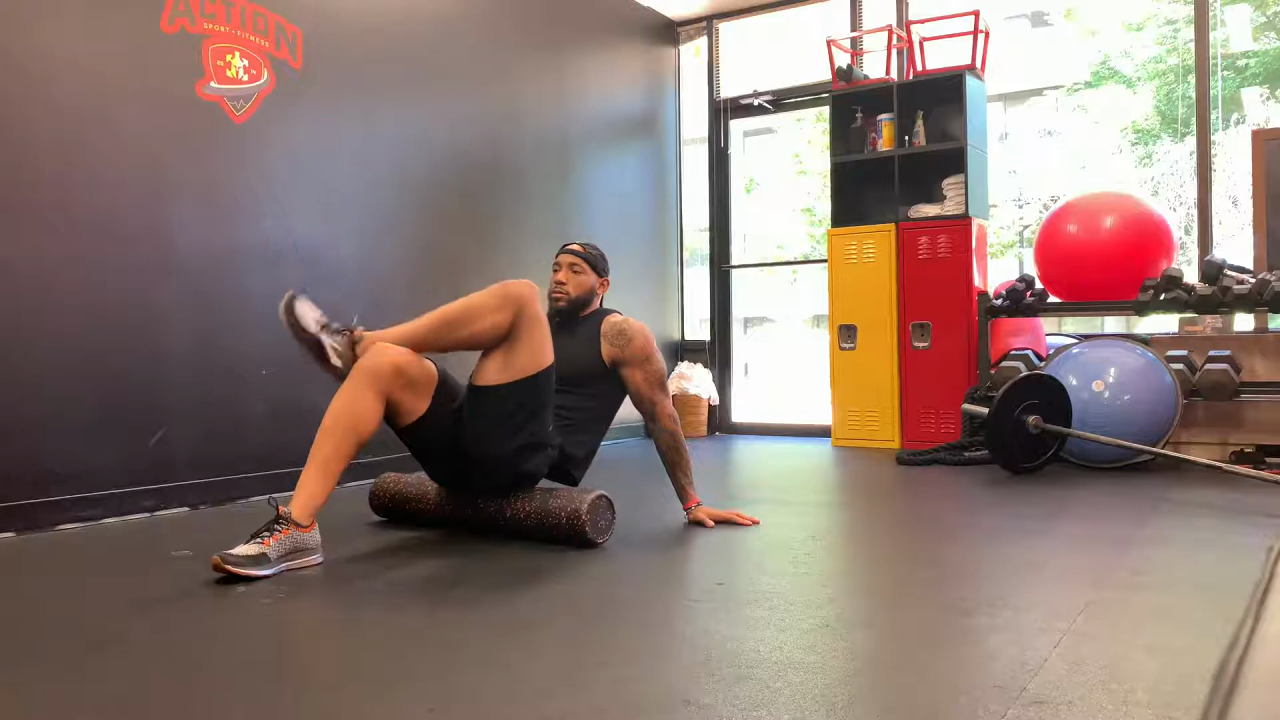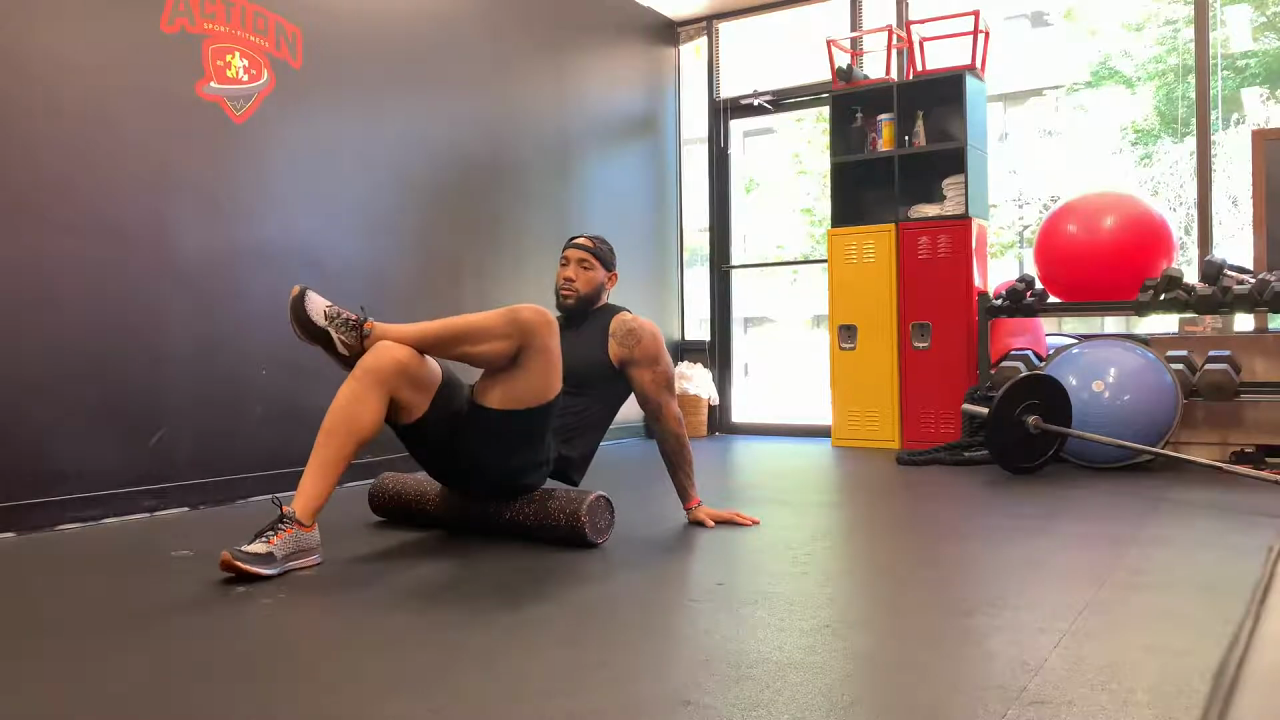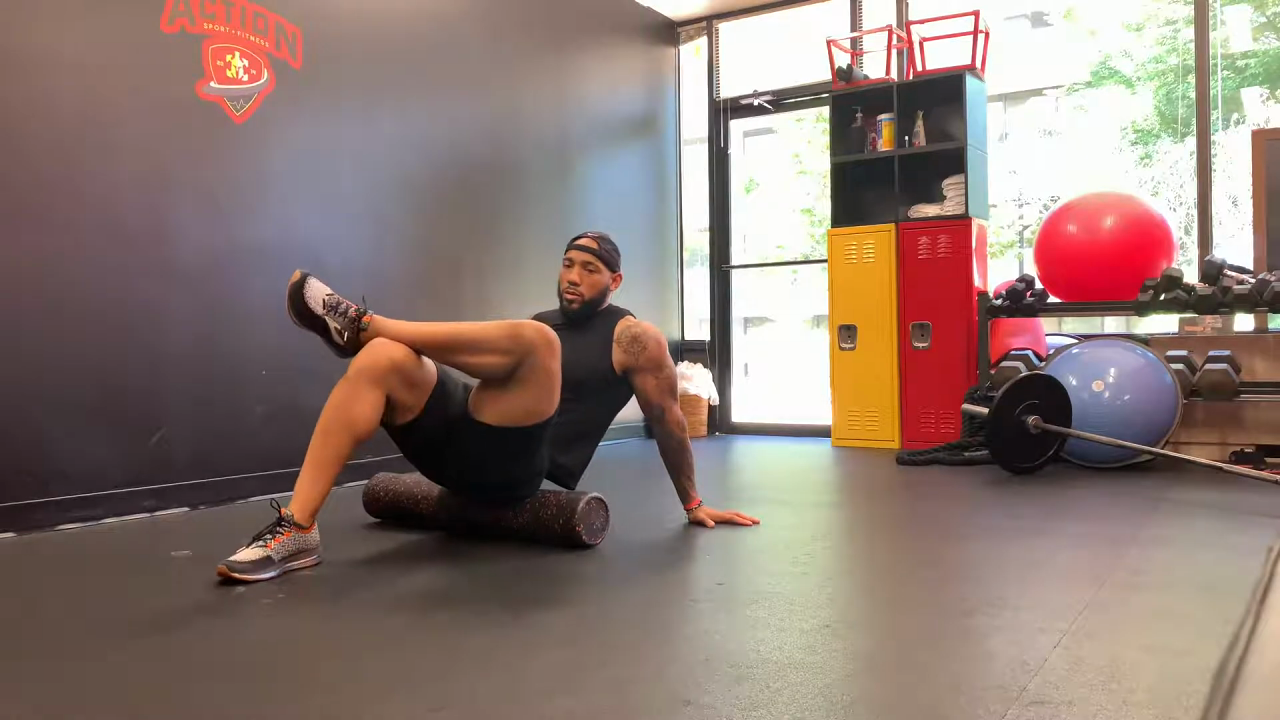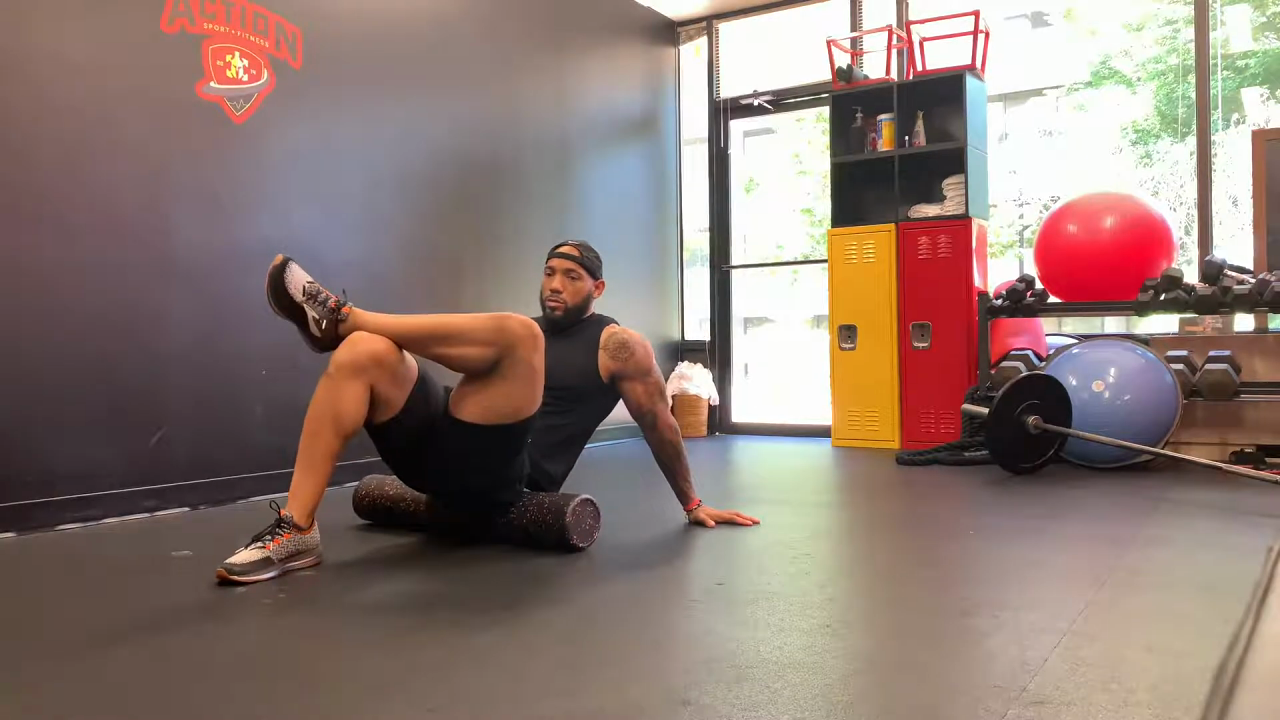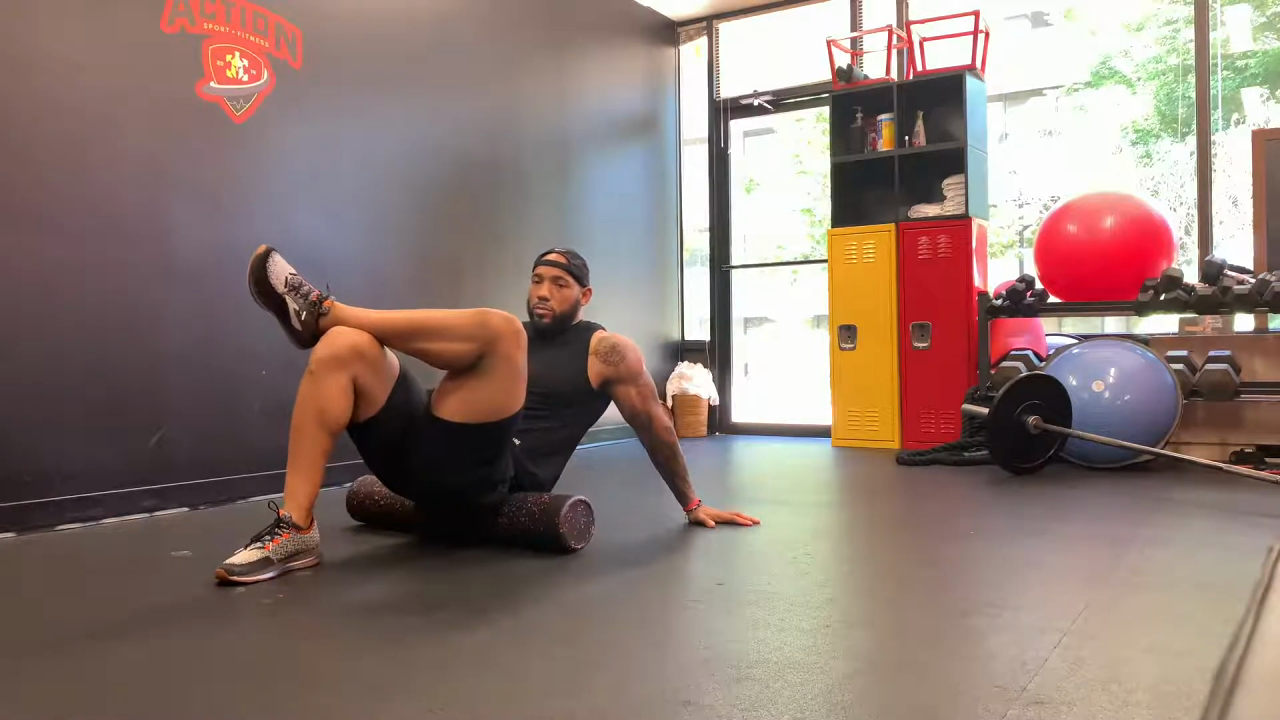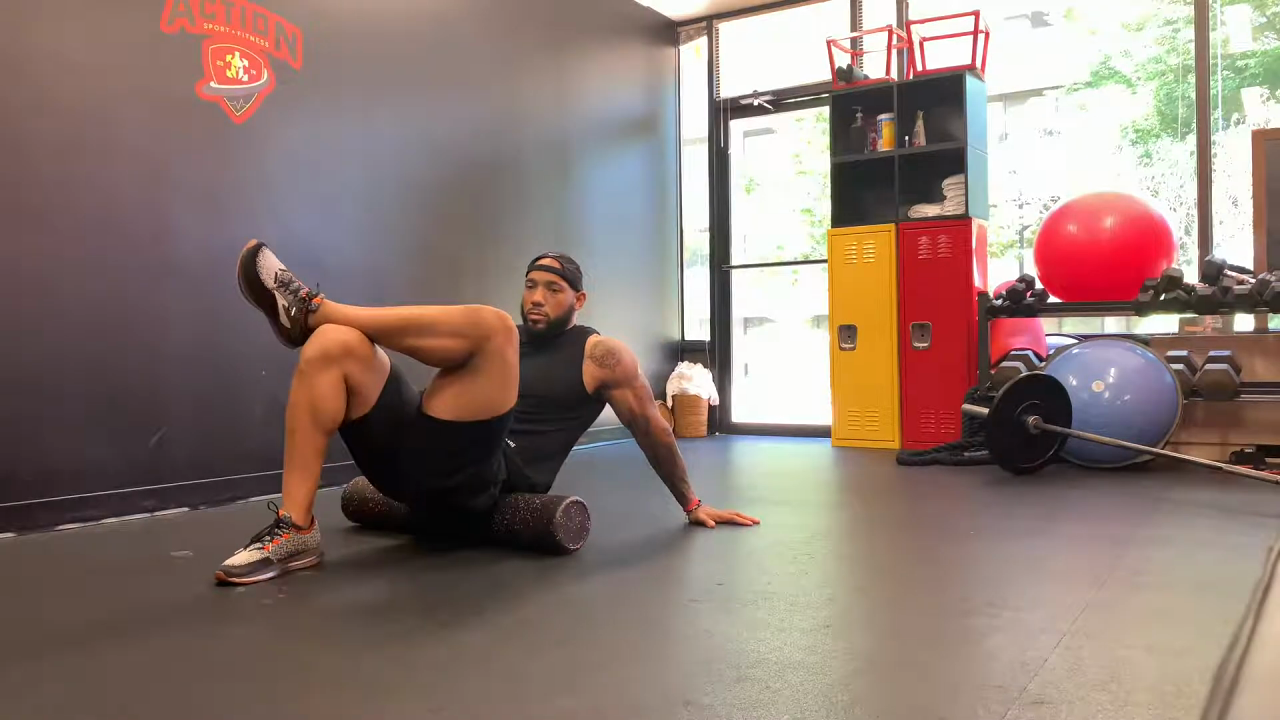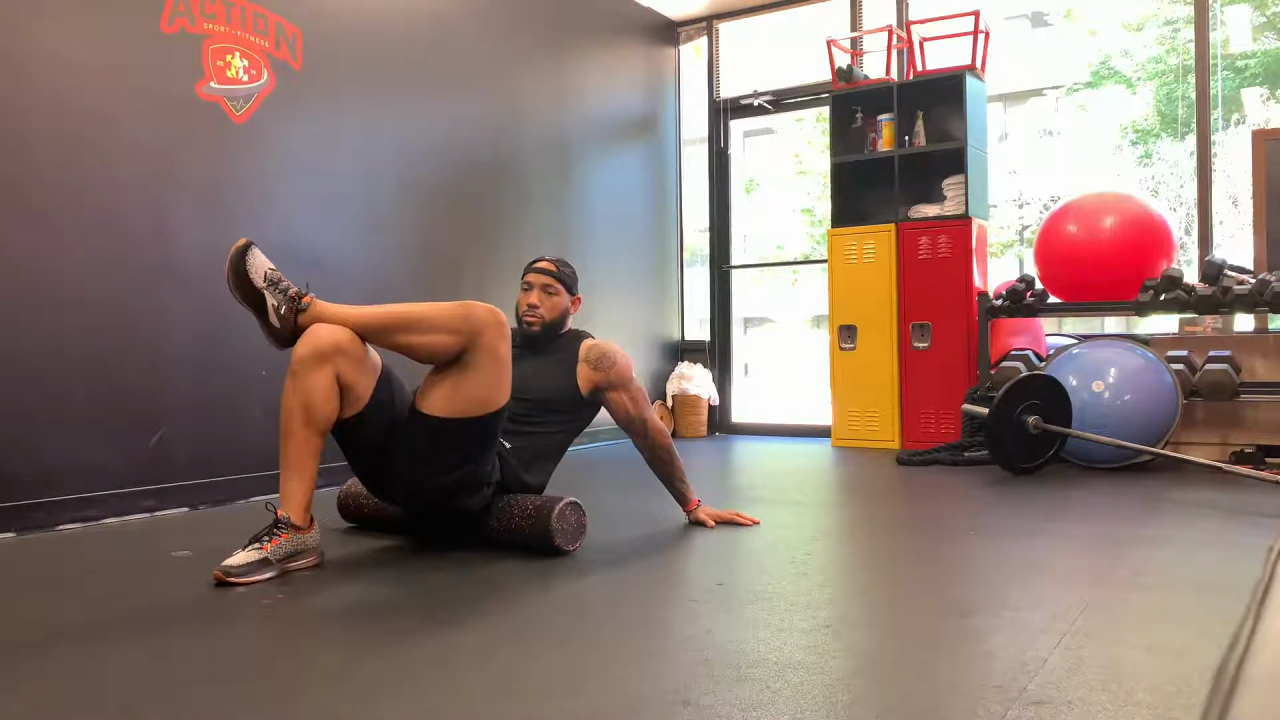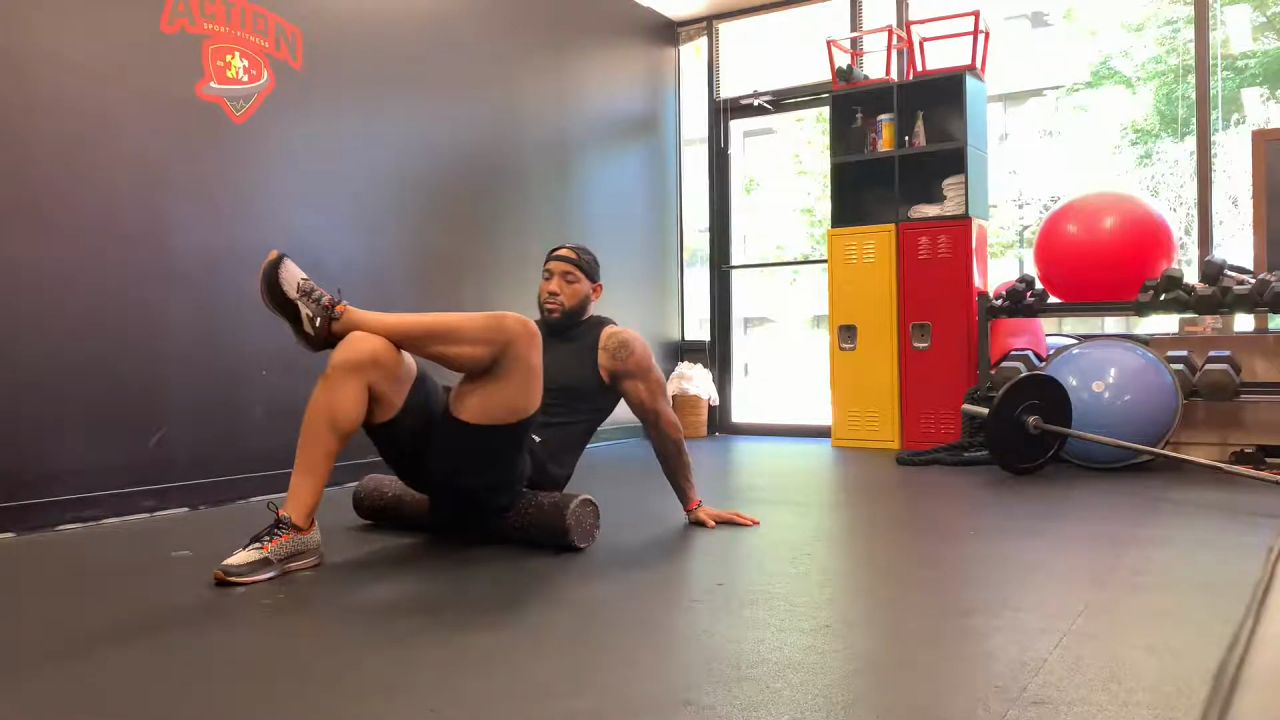
dt=0.4s
person 1, frame 1
left shoulder: (621, 334)
right shoulder: (542, 332)
left elbow: (661, 415)
left wrist: (691, 502)
left hip: (518, 454)
right hip: (472, 447)
left knee: (519, 295)
right knee: (385, 364)
left ankle: (354, 343)
right ankle: (298, 528)
person 1, frame 2
left shoulder: (630, 333)
right shoulder: (550, 332)
left elbow: (666, 416)
left wrist: (691, 503)
left hip: (518, 460)
right hip: (470, 447)
left knee: (530, 321)
right knee: (387, 362)
left ankle: (363, 333)
right ankle: (298, 527)
person 1, frame 3
left shoulder: (633, 338)
right shoulder: (541, 322)
left elbow: (667, 420)
left wrist: (693, 503)
left hip: (513, 466)
right hip: (461, 441)
left knee: (534, 341)
right knee: (382, 358)
left ankle: (362, 324)
right ankle: (297, 529)
person 1, frame 4
left shoulder: (619, 346)
right shoulder: (530, 336)
left elbow: (659, 424)
left wrist: (692, 504)
left hip: (495, 471)
right hip: (441, 448)
left knee: (516, 333)
right knee: (362, 353)
left ankle: (339, 316)
right ankle: (296, 531)
person 1, frame 5
left shoulder: (607, 350)
right shoulder: (516, 342)
left elbow: (655, 426)
left wrist: (691, 503)
left hip: (479, 473)
right hip: (424, 454)
left knee: (498, 328)
right knee: (343, 347)
left ankle: (321, 311)
right ankle: (295, 529)
person 1, frame 6
left shoulder: (602, 355)
right shoulder: (508, 344)
left elbow: (652, 429)
left wrist: (692, 504)
left hip: (472, 475)
right hip: (416, 456)
left knee: (489, 324)
right knee: (333, 346)
left ankle: (310, 309)
right ankle: (295, 530)
person 1, frame 7
left shoulder: (595, 359)
right shoulder: (503, 346)
left elbow: (648, 430)
left wrist: (691, 504)
left hip: (464, 475)
right hip: (408, 456)
left knee: (482, 320)
right knee: (324, 346)
left ankle: (300, 309)
right ankle: (294, 530)
person 1, frame 8
left shoulder: (616, 345)
right shoulder: (532, 337)
left elbow: (662, 421)
left wrist: (692, 502)
left hip: (495, 469)
right hip: (441, 451)
left knee: (514, 331)
right knee: (362, 353)
left ankle: (336, 315)
right ankle: (295, 530)
